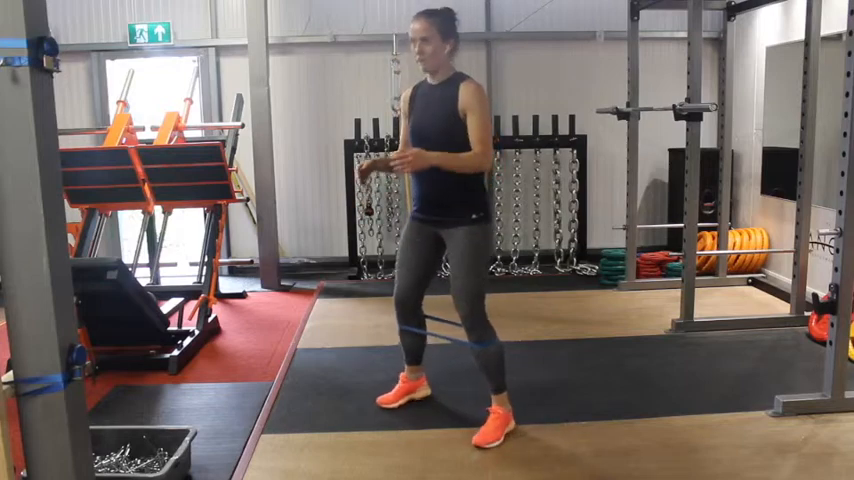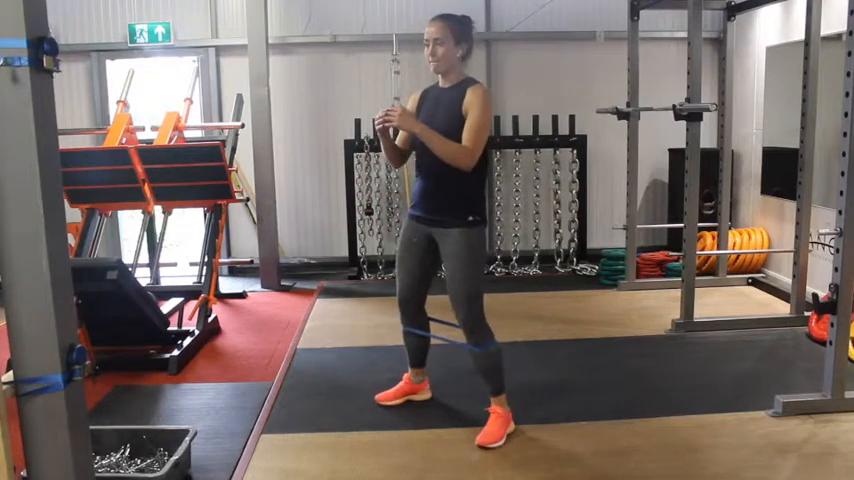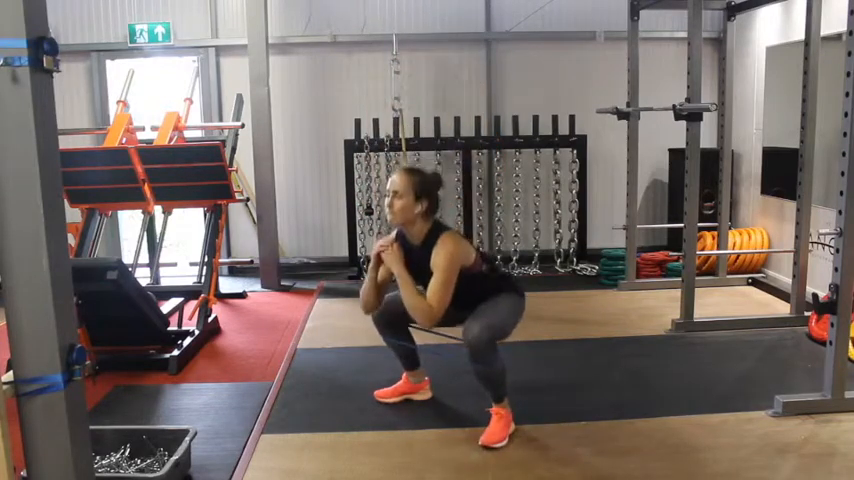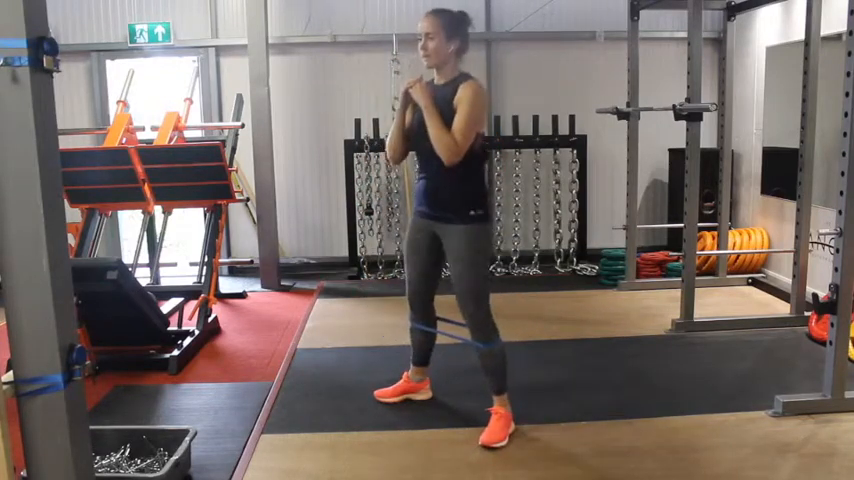
dt=1s
person 1, frame 1
left shoulder: (468, 91)
right shoulder: (411, 96)
left elbow: (483, 159)
left wrist: (431, 158)
right wrist: (378, 164)
left hip: (466, 219)
right hip: (423, 217)
left knee: (470, 312)
right knee: (404, 298)
left ankle: (501, 408)
right ankle: (414, 379)
person 1, frame 2
left shoulder: (476, 95)
right shoulder: (421, 97)
left elbow: (466, 158)
right elbow: (398, 160)
left wrist: (415, 126)
right wrist: (385, 134)
left hip: (461, 223)
right hip: (419, 219)
left knee: (469, 315)
right knee: (408, 300)
left ankle: (501, 410)
right ankle: (416, 381)
person 1, frame 3
left shoulder: (446, 246)
right shoulder: (398, 240)
left elbow: (428, 319)
right elbow: (367, 307)
left wrist: (397, 268)
right wrist: (375, 264)
left hip: (501, 298)
right hip: (458, 301)
left knee: (477, 335)
right knee: (384, 314)
left ankle: (502, 411)
right ankle: (416, 381)
person 1, frame 4
left shoulder: (469, 91)
right shoulder: (423, 92)
left elbow: (451, 154)
right elbow: (395, 155)
left wrist: (426, 105)
right wrist: (404, 106)
left hip: (465, 218)
right hip: (425, 214)
left knee: (474, 311)
right knee: (417, 298)
left ankle: (502, 409)
right ankle: (417, 380)
